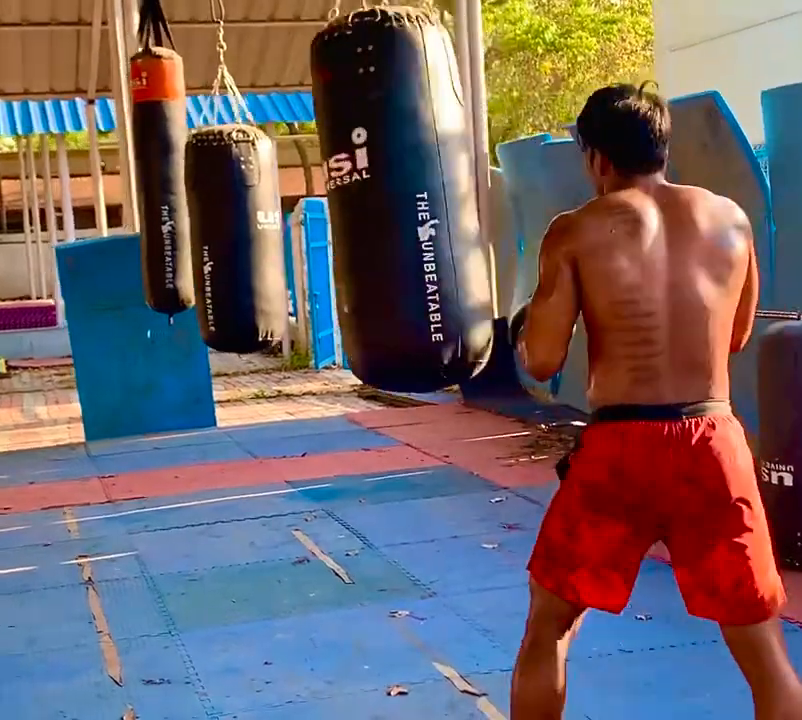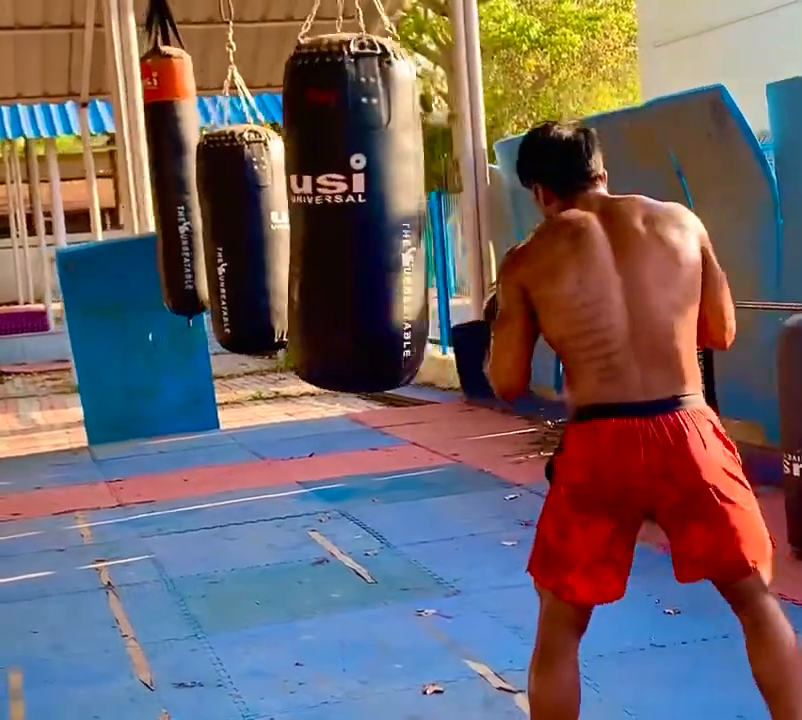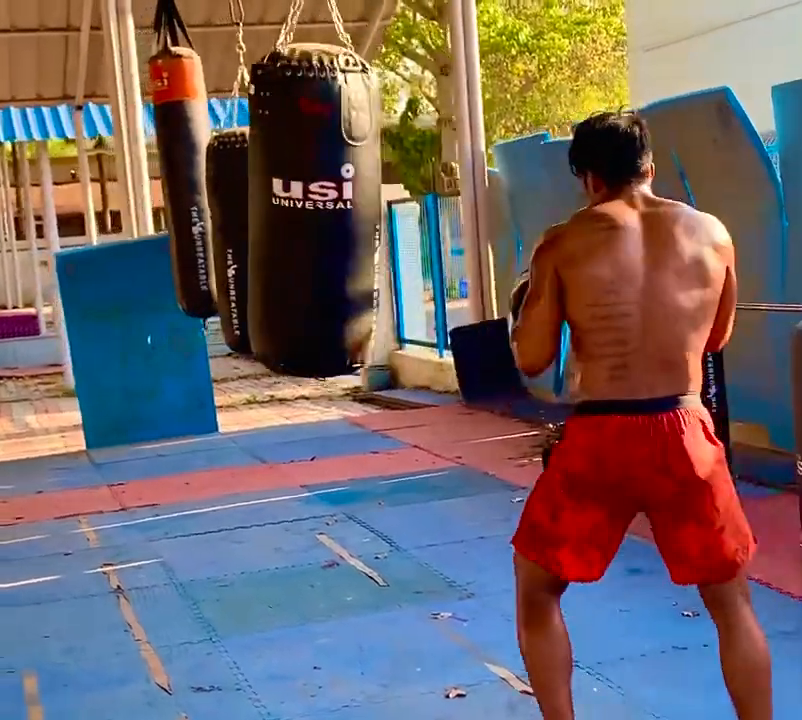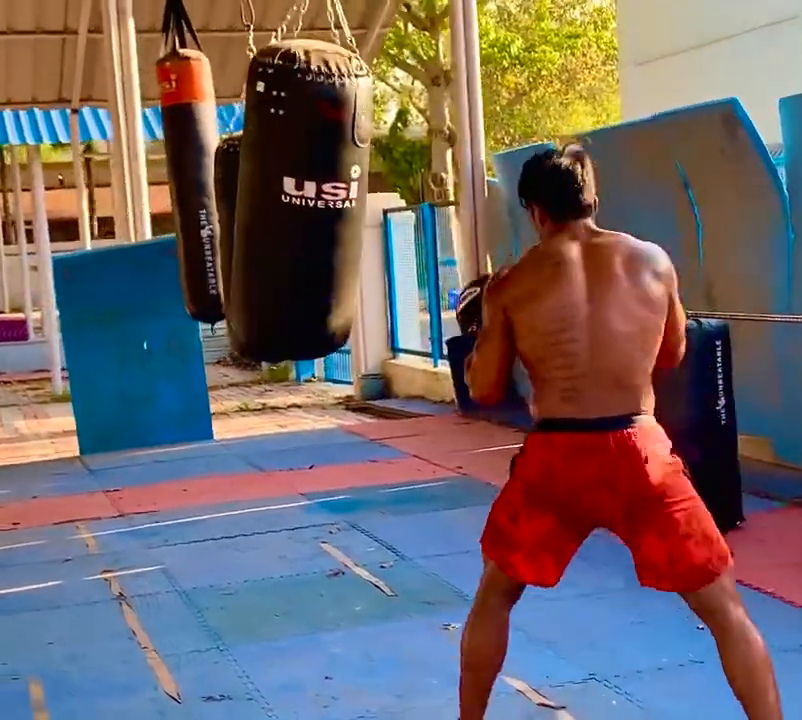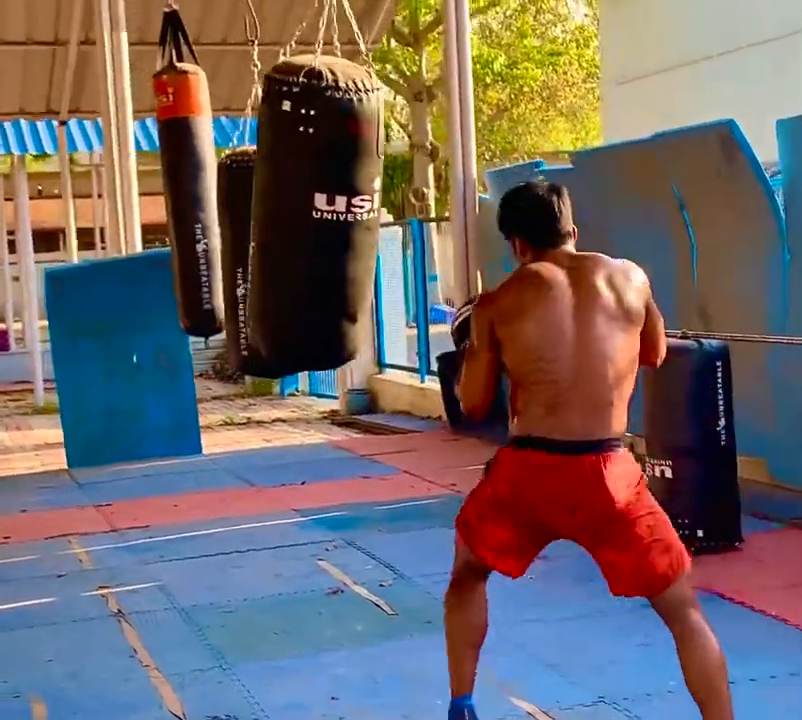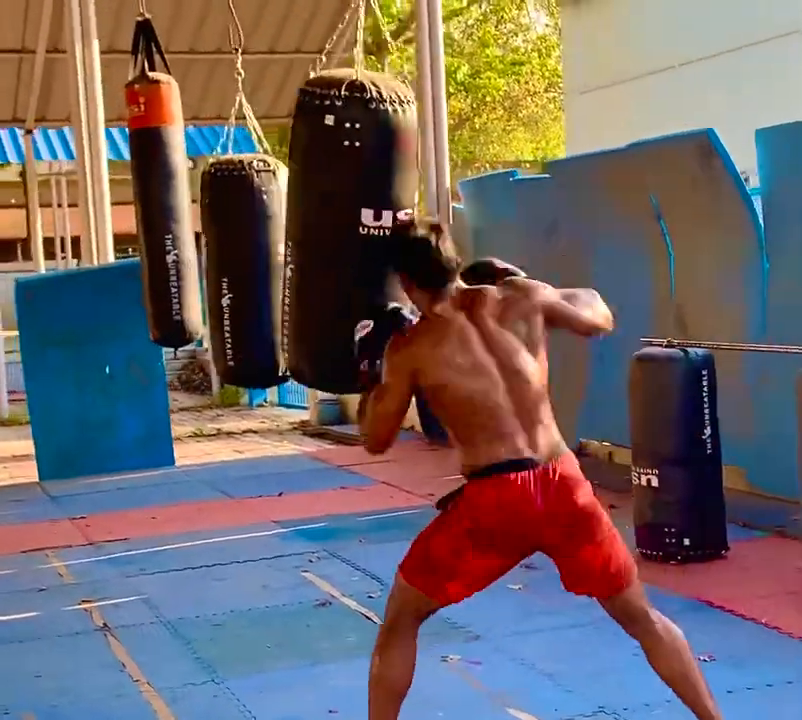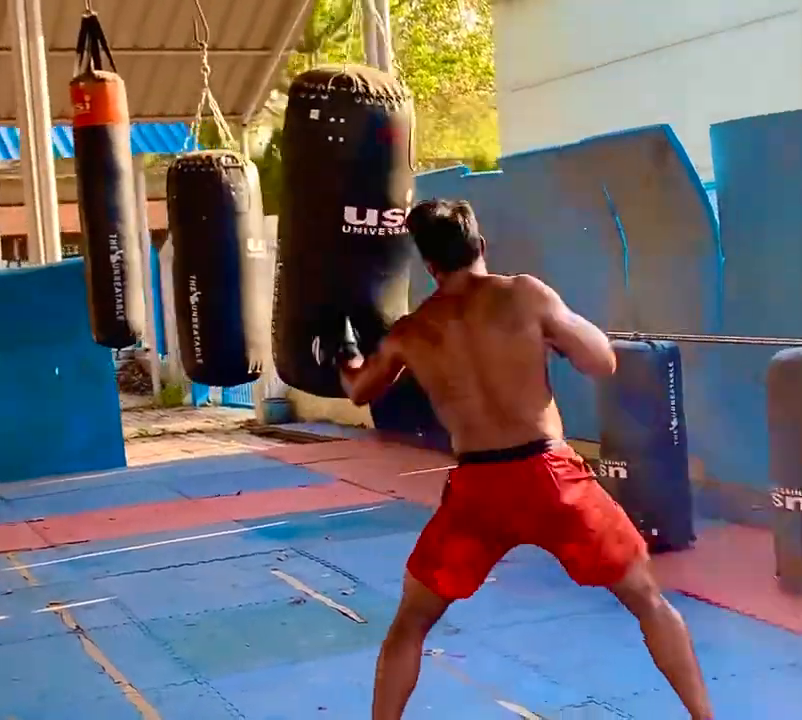
dt=0.3s
person 1, frame 1
left shoulder: (575, 232)
right shoulder: (729, 220)
left elbow: (542, 361)
left wrist: (527, 331)
left hip: (620, 448)
right hip: (713, 445)
left knee: (546, 628)
person 1, frame 2
left shoulder: (526, 262)
right shoulder: (680, 223)
left elbow: (506, 384)
right elbow: (721, 334)
left wrist: (505, 335)
left hip: (600, 448)
right hip: (688, 436)
left knee: (558, 633)
person 1, frame 3
left shoulder: (562, 245)
right shoulder: (711, 233)
left elbow: (532, 359)
right elbow: (717, 337)
left wrist: (527, 313)
left hip: (598, 439)
right hip: (684, 436)
left knee: (535, 589)
right knee: (733, 606)
person 1, frame 4
left shoulder: (513, 283)
right shoulder: (654, 260)
left elbow: (484, 391)
right elbow: (672, 357)
left wrist: (479, 331)
left hip: (557, 457)
right hip: (639, 452)
left knee: (494, 596)
right knee: (724, 610)
person 1, frame 5
left shoulder: (498, 304)
right shoulder: (629, 280)
left elbow: (473, 405)
right elbow: (656, 357)
left wrist: (473, 341)
left hip: (524, 473)
right hip: (606, 478)
left knee: (469, 573)
right knee: (683, 612)
person 1, frame 6
left shoulder: (414, 348)
right shoulder: (514, 297)
left elbow: (376, 440)
right elbow: (601, 319)
left wrist: (373, 370)
left hip: (494, 500)
right hip: (562, 484)
left knee: (400, 621)
right knee: (640, 615)
person 1, frame 7
left shoulder: (409, 333)
right shoulder: (528, 294)
left elbow: (358, 389)
right elbow: (603, 362)
left wrist: (345, 360)
left hip: (478, 489)
right hip: (553, 478)
left knee: (411, 623)
right knee: (647, 598)
